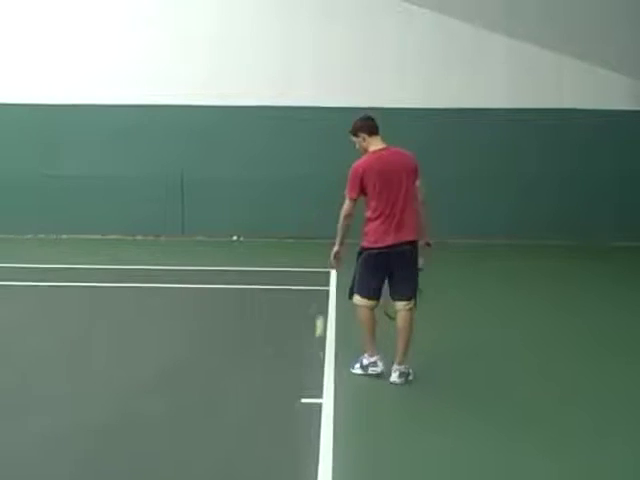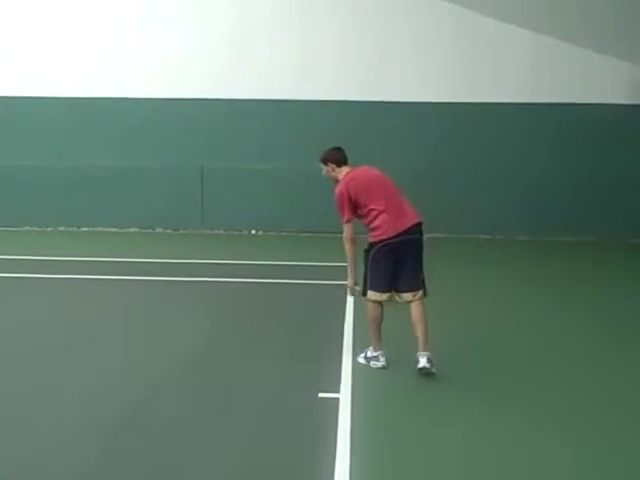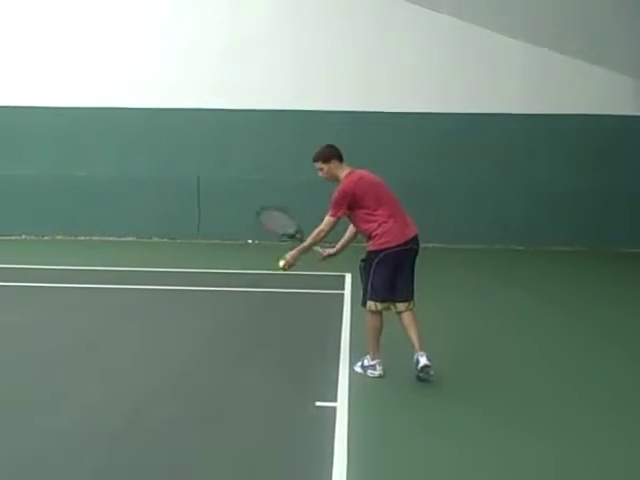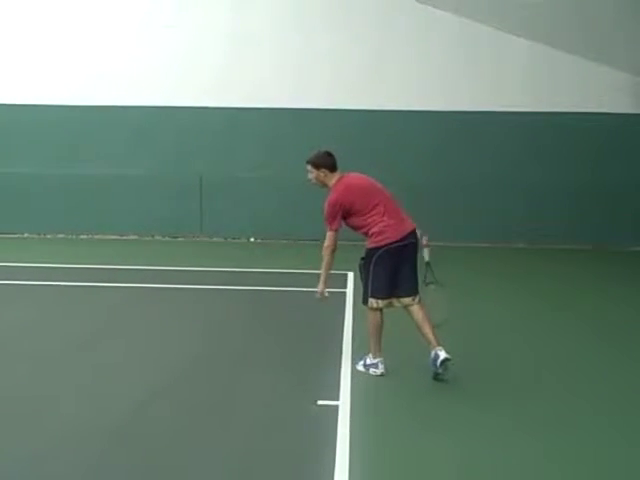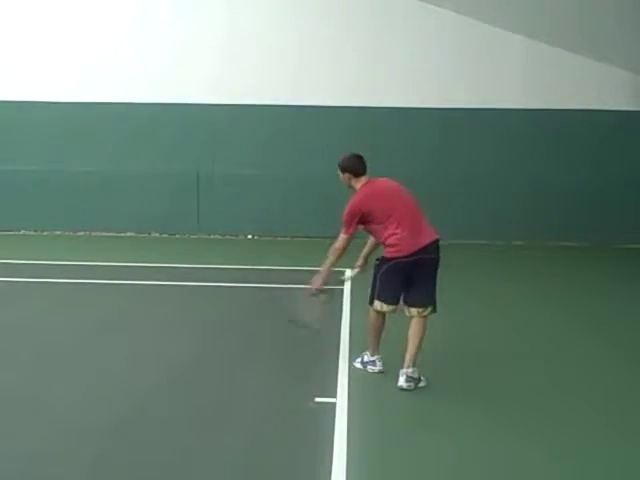
dt=1s
person 1, frame 1
left shoulder: (360, 167)
right shoulder: (408, 159)
left elbow: (347, 212)
right elbow: (418, 200)
left wrist: (338, 244)
right wrist: (423, 235)
left hip: (374, 244)
right hip: (406, 242)
left knee: (363, 300)
right knee: (405, 306)
left ankle: (372, 358)
right ankle: (399, 367)
person 1, frame 2
left shoulder: (342, 189)
right shoulder: (370, 172)
left elbow: (349, 236)
left wrist: (351, 273)
left hip: (384, 238)
right hip: (412, 230)
left knee: (374, 296)
right knee: (415, 297)
left ankle: (376, 353)
right ankle: (423, 355)
person 1, frame 3
left shoulder: (346, 188)
right shoulder: (362, 178)
left elbow: (324, 229)
left wrist: (297, 252)
right wrist: (337, 249)
left hip: (385, 246)
right hip: (408, 240)
left knee: (373, 306)
right knee: (403, 304)
left ankle: (373, 362)
right ankle: (420, 355)
person 1, frame 4
left shoulder: (335, 198)
right shoulder: (356, 179)
left elbow: (330, 245)
left wrist: (322, 281)
right wrist: (414, 230)
left hip: (384, 244)
right hip: (406, 236)
left knee: (374, 303)
right knee: (411, 299)
left ankle: (375, 360)
right ankle: (437, 350)
person 1, frame 5
left shoulder: (357, 203)
right shoulder: (386, 184)
left elbow: (340, 246)
left wrist: (322, 276)
right wrist: (363, 257)
left hip: (399, 255)
right hip: (429, 247)
left knee: (379, 306)
right knee: (419, 313)
left ankle: (372, 358)
right ankle: (408, 372)
